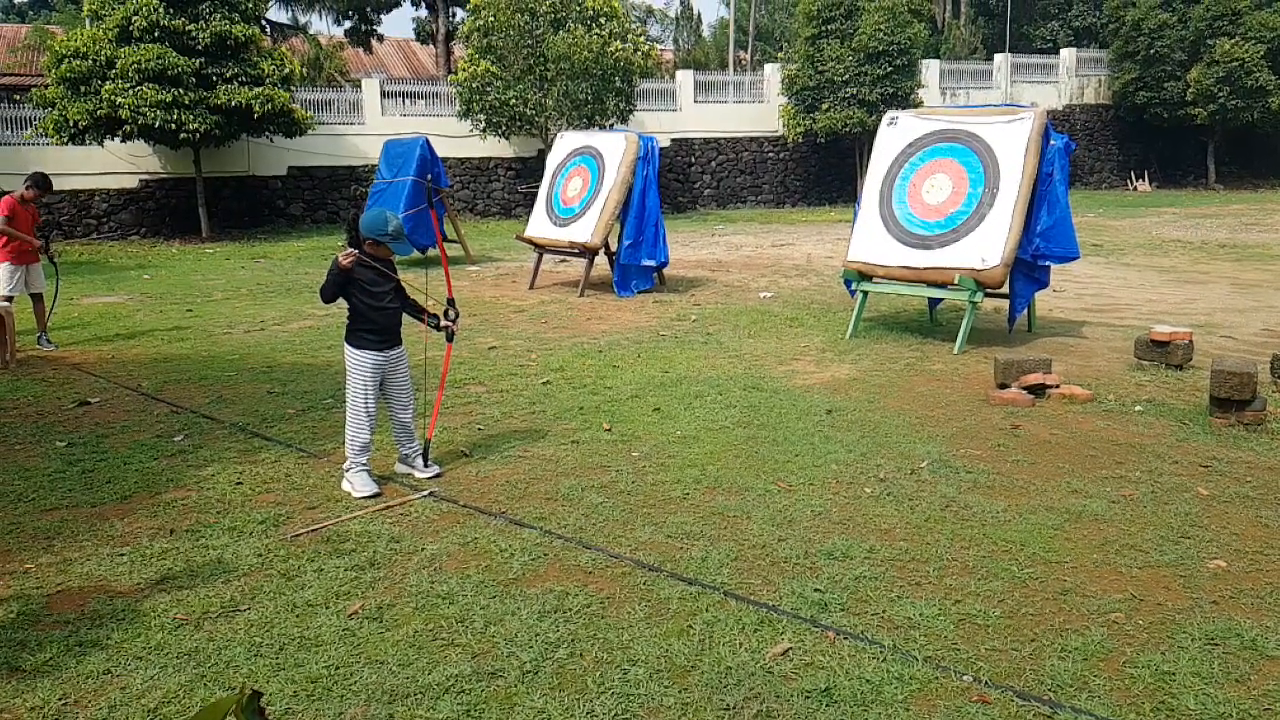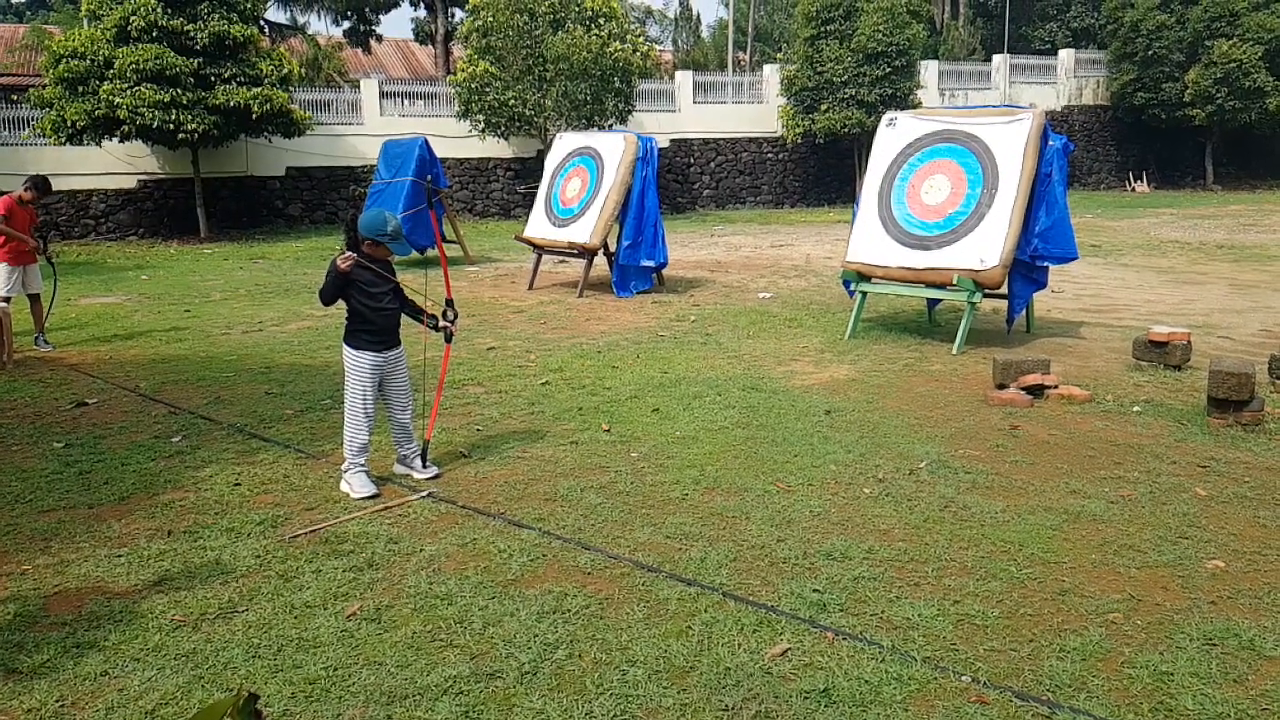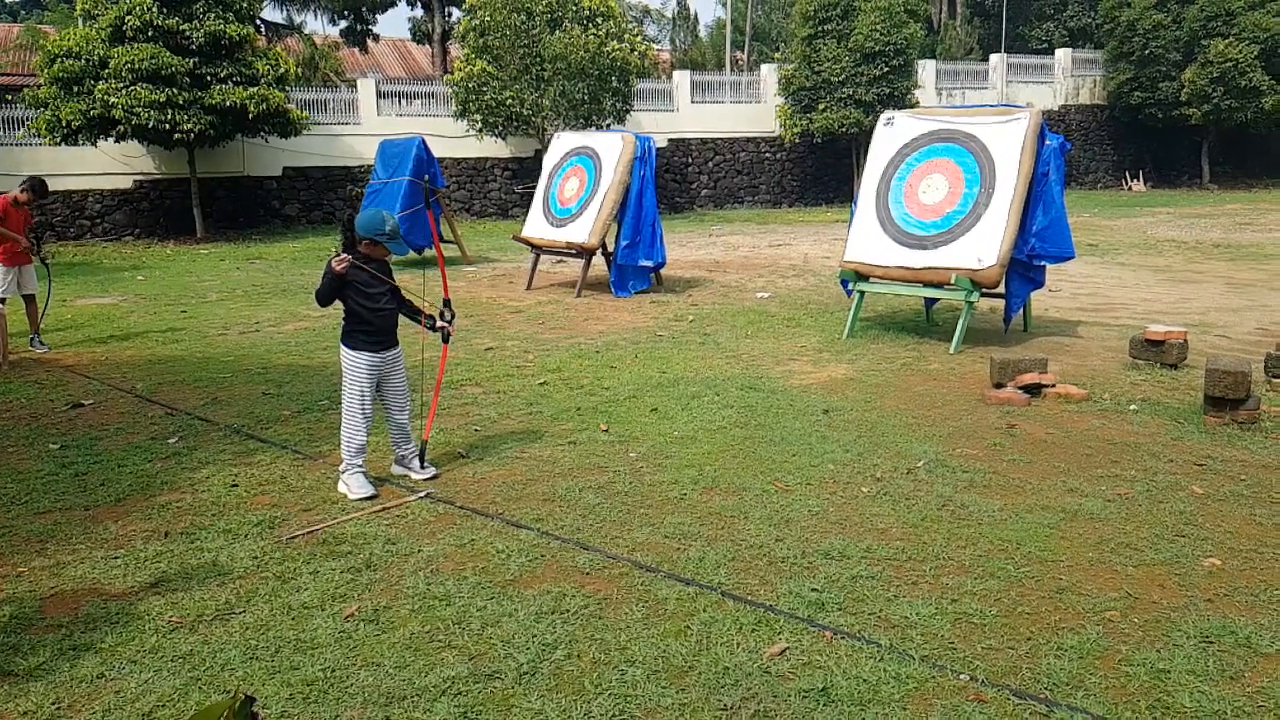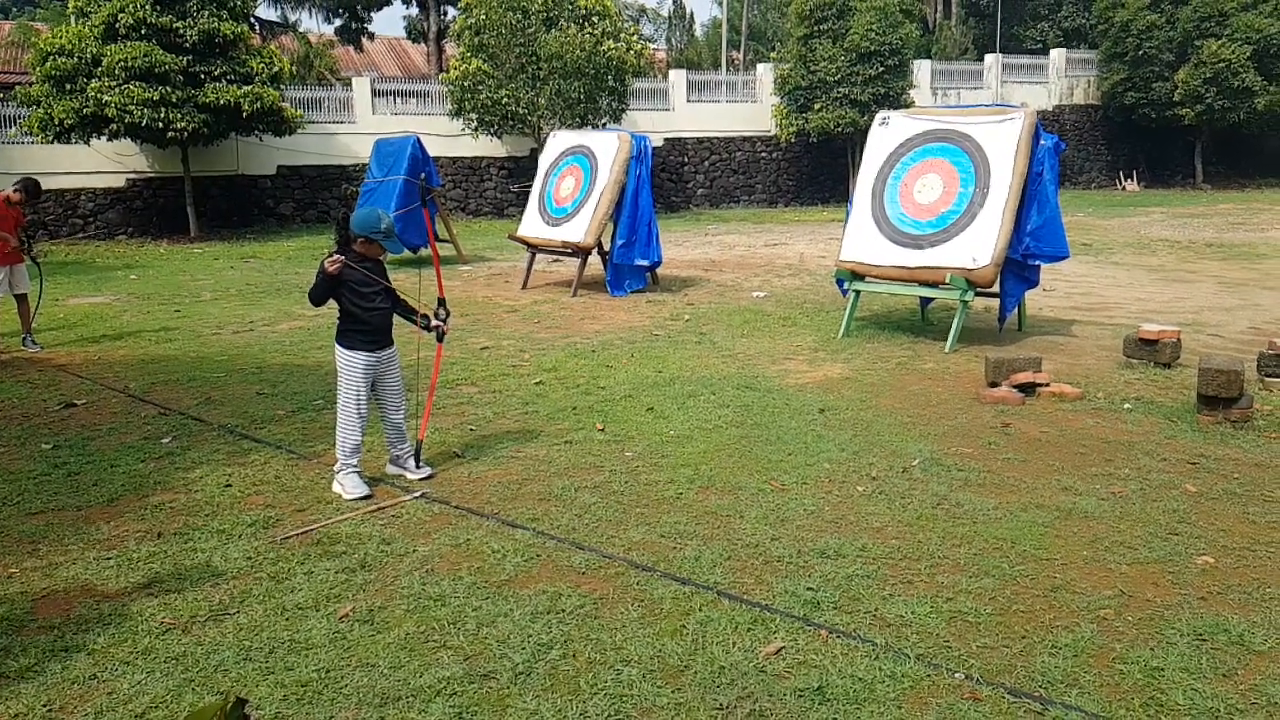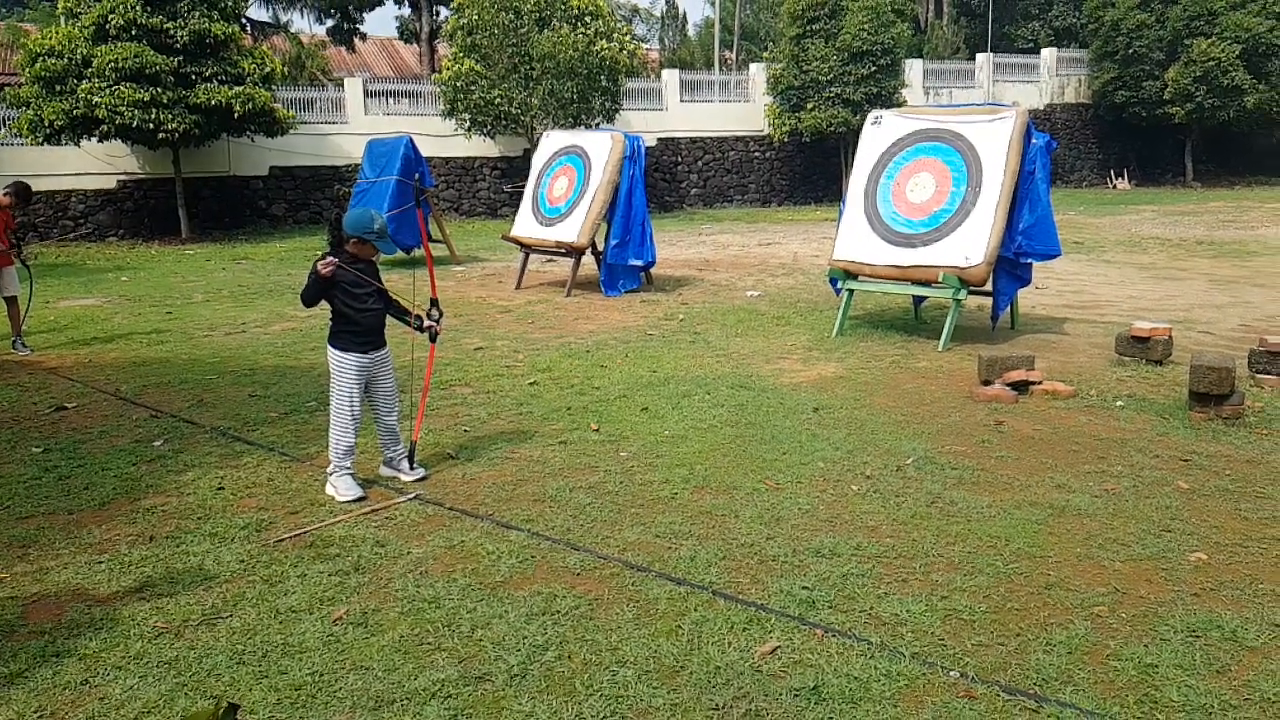
dt=0.1s
person 1, frame 1
left shoulder: (386, 265)
right shoulder: (349, 263)
left elbow: (403, 299)
right elbow: (327, 296)
left wrist: (434, 321)
right wrist: (340, 270)
left hip: (394, 349)
right hip: (363, 351)
left knee: (403, 407)
right knee: (362, 412)
left ankle: (411, 456)
right ankle: (356, 470)
person 1, frame 2
left shoulder: (384, 266)
right shoulder: (347, 265)
left elbow: (401, 300)
right elbow: (326, 299)
left wrist: (433, 322)
right wrist: (338, 273)
left hip: (393, 349)
right hip: (362, 352)
left knee: (402, 407)
right knee: (360, 412)
left ankle: (409, 457)
right ankle: (354, 471)
person 1, frame 3
left shoulder: (381, 266)
right shoulder: (343, 264)
left elbow: (399, 300)
right elbow: (323, 300)
left wrist: (430, 322)
right wrist: (334, 276)
left hip: (390, 350)
right hip: (359, 353)
left knee: (399, 408)
right knee: (358, 413)
left ankle: (406, 458)
right ankle: (351, 472)
person 1, frame 4
left shoulder: (376, 265)
right shoulder: (337, 264)
left elbow: (393, 299)
right elbow: (316, 299)
left wrist: (425, 321)
right wrist: (327, 276)
left hip: (385, 349)
right hip: (354, 353)
left knee: (395, 407)
right knee: (353, 413)
left ankle: (401, 457)
right ankle: (346, 472)
person 1, frame 5
left shoulder: (368, 266)
right shoulder: (329, 265)
left elbow: (385, 301)
right elbow: (308, 300)
left wrist: (417, 321)
right wrist: (320, 278)
left hip: (378, 350)
right hip: (347, 354)
left knee: (388, 410)
right knee: (346, 415)
left ankle: (395, 459)
right ankle: (339, 474)
